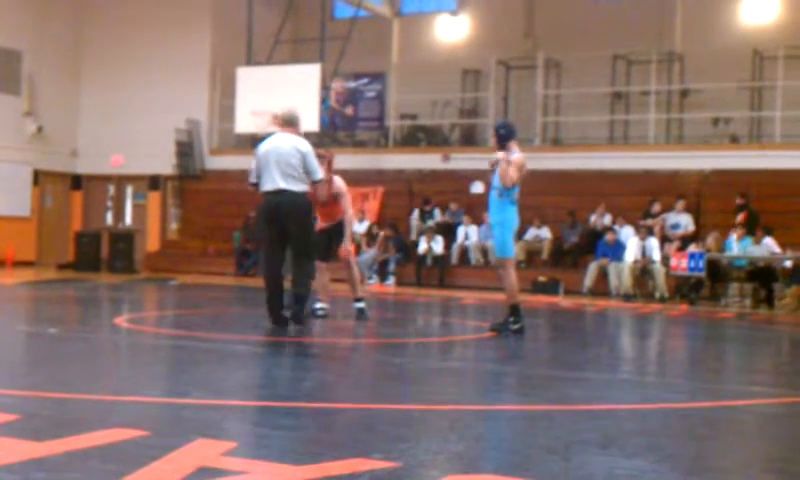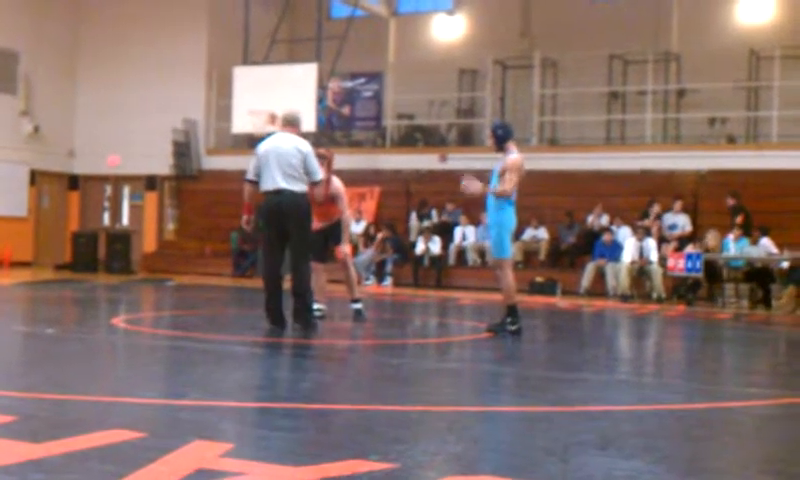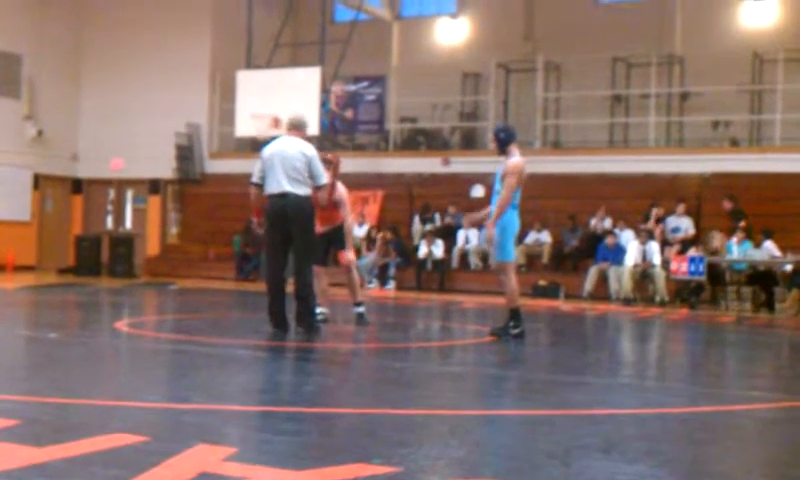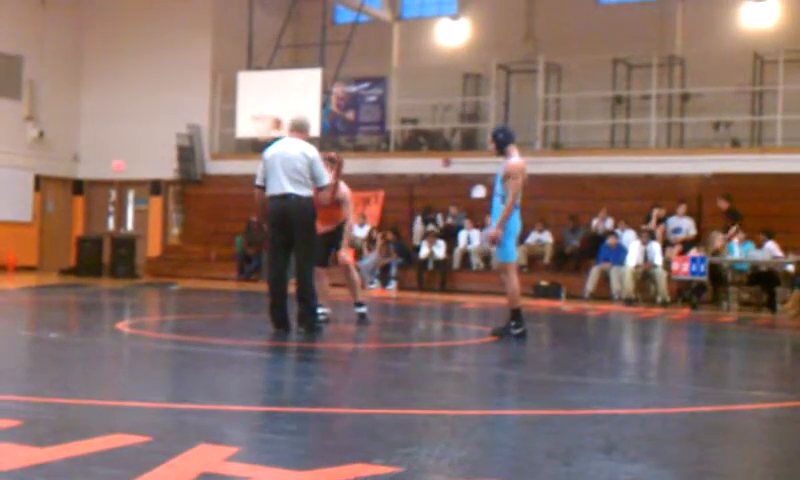
dt=0.2s
person 1, frame 1
left shoulder: (263, 146)
right shoulder: (302, 145)
left elbow: (253, 183)
right elbow: (317, 181)
left wrist: (259, 209)
left hip: (270, 202)
right hip: (296, 201)
left knee: (273, 259)
right knee: (303, 257)
left ankle: (277, 316)
right ankle: (296, 307)
person 1, frame 2
left shoulder: (263, 145)
right shoulder: (302, 145)
left elbow: (250, 182)
right elbow: (316, 182)
left wrist: (247, 211)
left hip: (270, 202)
right hip: (296, 201)
left knee: (272, 261)
right knee: (300, 260)
left ankle: (276, 318)
right ankle: (303, 316)
person 1, frame 3
left shoulder: (268, 149)
right shoulder: (307, 149)
left elbow: (255, 185)
right elbow: (321, 185)
left wrist: (255, 215)
left hip: (274, 205)
right hip: (300, 205)
left knee: (275, 264)
right knee: (302, 263)
left ankle: (278, 321)
right ankle: (306, 319)
person 1, frame 4
left shoulder: (270, 151)
right shoulder: (309, 150)
left elbow: (259, 188)
right elbow: (324, 187)
left wrist: (262, 215)
left hip: (276, 206)
right hip: (301, 206)
left knee: (277, 264)
right knee: (304, 263)
left ankle: (280, 321)
right ankle: (307, 319)
person 2, frame 1
left shoulder: (516, 158)
right shoulder: (508, 157)
left elbow: (509, 183)
left wrist: (501, 163)
right wrist: (496, 165)
left hip: (505, 216)
right hip: (499, 216)
left knee: (507, 266)
right knee: (504, 267)
left ankle: (516, 318)
right ankle: (513, 316)
person 2, frame 2
left shoulder: (514, 159)
right shoulder: (507, 159)
left elbow: (507, 190)
left wrist: (481, 188)
right wrist: (480, 187)
left hip: (502, 218)
right hip: (497, 217)
left knee: (504, 267)
right knee: (502, 267)
left ankle: (513, 320)
right ankle: (510, 317)
person 2, frame 3
left shoulder: (514, 163)
right shoulder: (509, 162)
left elbow: (507, 197)
left wrist: (492, 224)
right wrist: (481, 215)
left hip: (504, 222)
right hip: (500, 222)
left knee: (507, 270)
right knee: (504, 271)
left ankle: (516, 323)
right ankle: (513, 320)
person 2, frame 4
left shoulder: (514, 163)
right shoulder: (509, 163)
left elbow: (512, 198)
left wrist: (498, 226)
right wrist: (495, 224)
left hip: (506, 224)
right hip: (502, 223)
left knee: (508, 271)
right knee: (506, 271)
left ankle: (517, 323)
right ankle: (514, 321)
person 3, frame 1
left shoulder: (337, 184)
left elbow: (348, 212)
left wrist: (347, 241)
left hip: (340, 224)
right hip: (322, 226)
left knee: (349, 260)
right knee: (320, 264)
left ankle: (359, 304)
right ankle: (322, 305)
person 3, frame 2
left shoulder: (335, 185)
left elbow: (345, 213)
left wrist: (345, 242)
left hip: (336, 225)
right hip: (318, 226)
left knee: (345, 261)
right knee: (316, 265)
left ankle: (356, 305)
right ankle: (319, 305)
person 3, frame 3
left shoulder: (339, 191)
left elbow: (348, 220)
left wrist: (350, 250)
left hip: (339, 229)
right hip: (320, 231)
left knee: (348, 265)
right knee: (318, 269)
left ankle: (359, 308)
right ankle: (322, 309)
person 3, frame 4
left shoulder: (343, 191)
left elbow: (349, 220)
left wrist: (344, 248)
left hip: (339, 229)
right hip: (320, 231)
left knee: (348, 266)
right knee: (319, 270)
left ankle: (360, 308)
right ankle: (323, 309)
